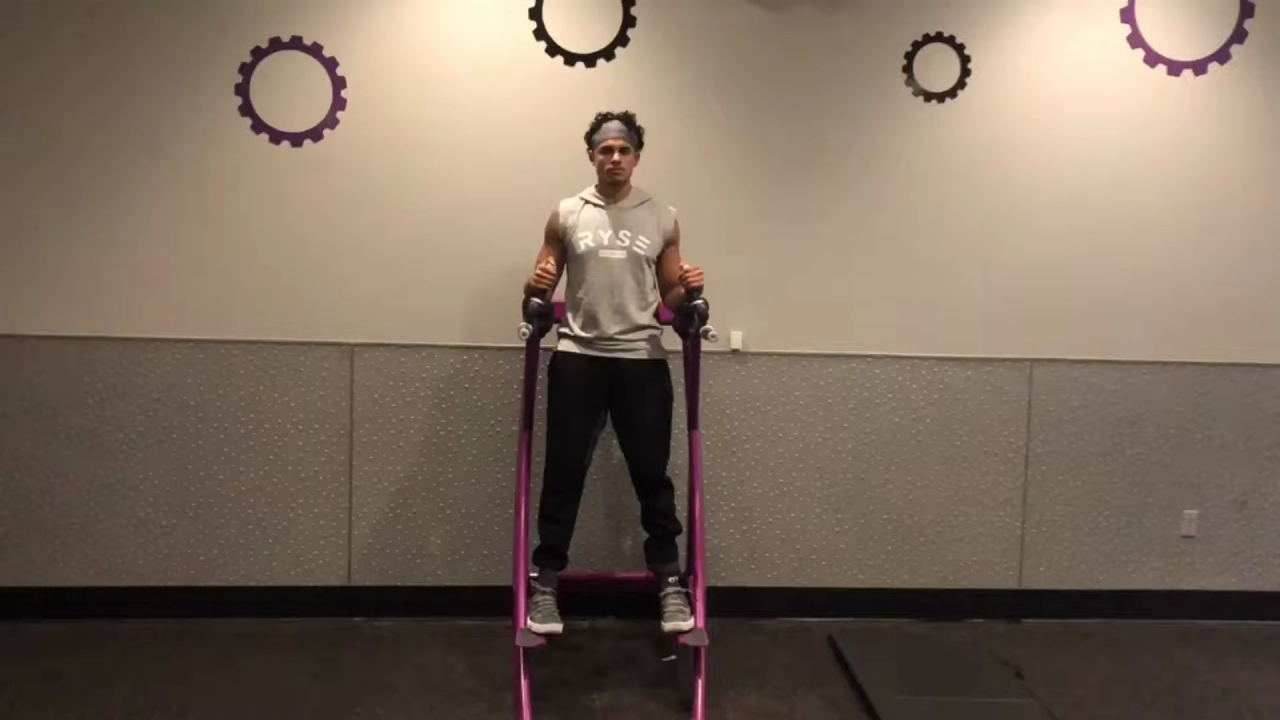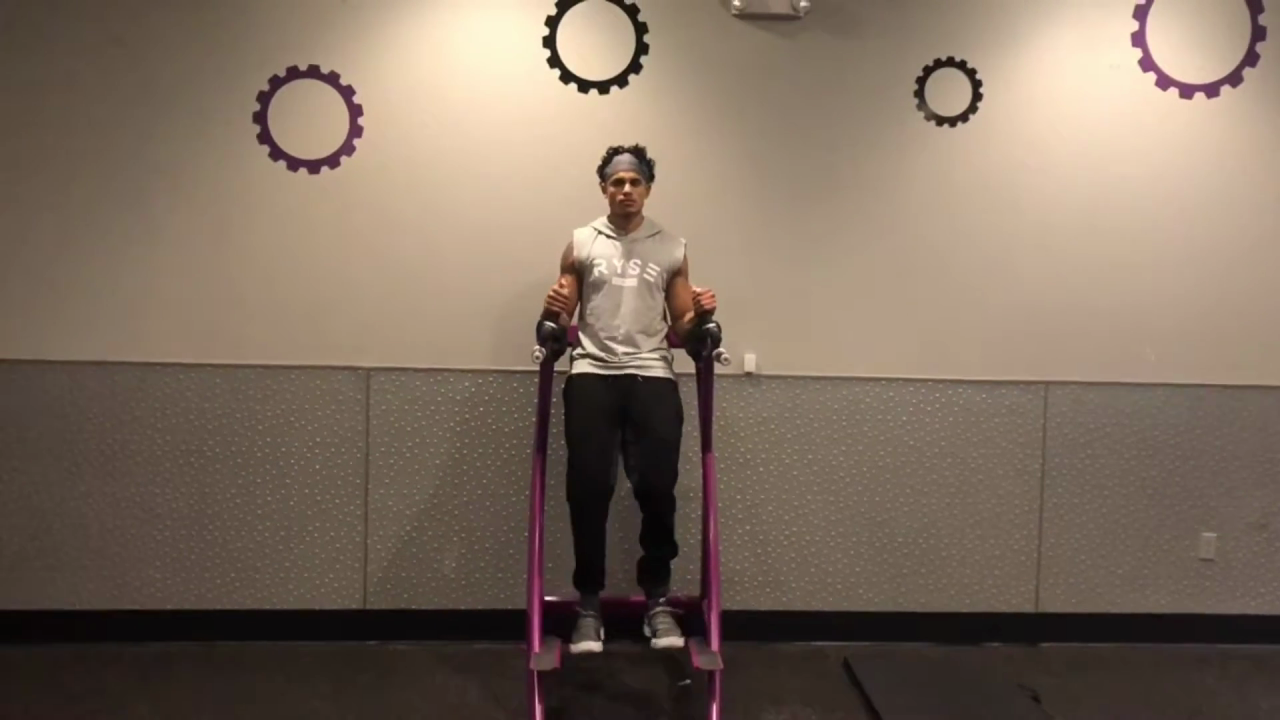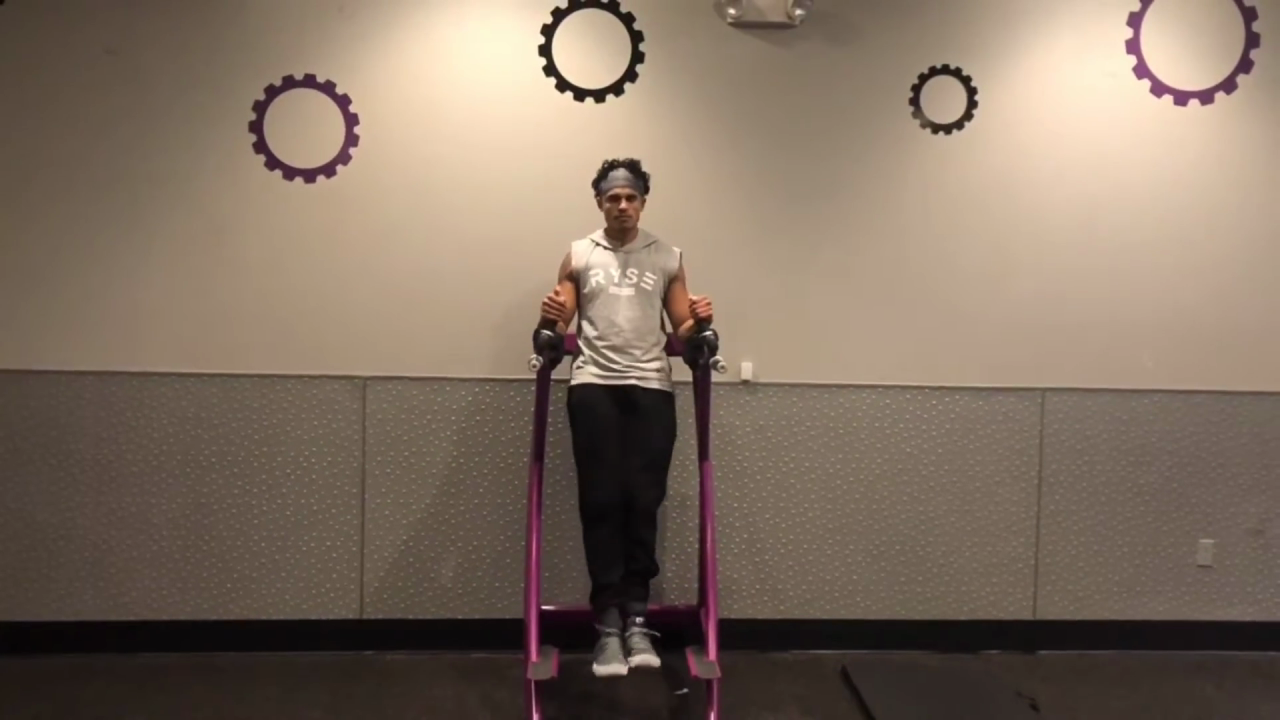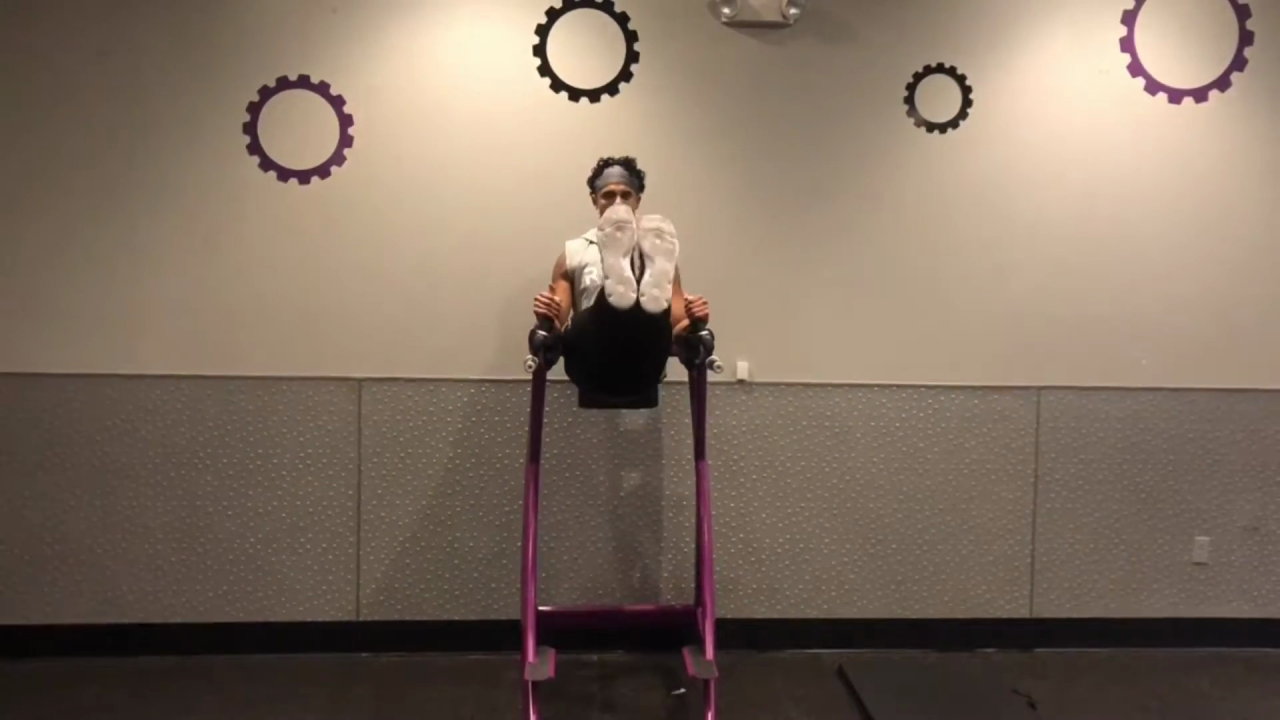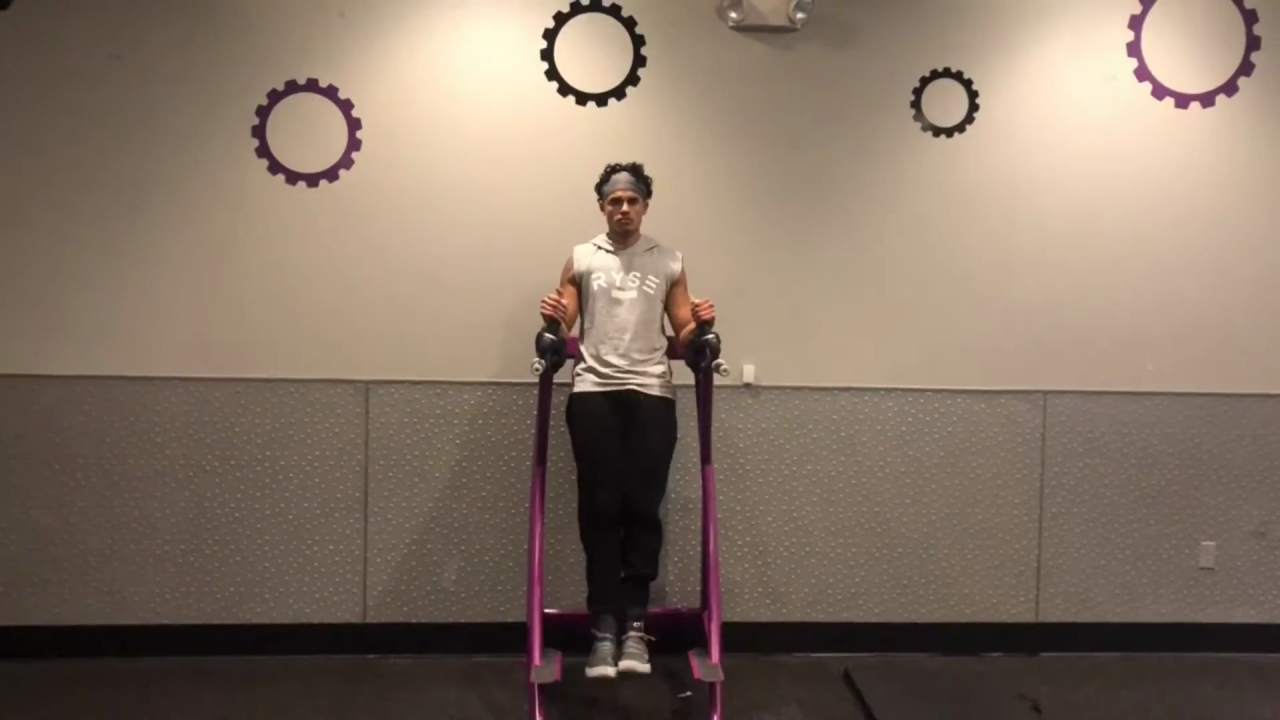
dt=1s
person 1, frame 1
left shoulder: (662, 218)
right shoulder: (566, 215)
left elbow: (670, 297)
right elbow: (543, 285)
left wrist: (689, 288)
right wrist: (535, 287)
left hip: (641, 359)
right hip: (578, 357)
left knee: (651, 474)
right knee: (563, 473)
left ankle: (670, 582)
right ankle: (545, 583)
person 1, frame 2
left shoulder: (672, 249)
right shoulder: (581, 244)
left elbow: (679, 326)
right elbow: (561, 321)
left wrist: (700, 314)
right wrist: (553, 311)
left hip: (652, 376)
right hip: (592, 376)
left knee: (657, 488)
right knee: (588, 489)
left ankle: (658, 600)
right ankle: (588, 605)
person 1, frame 3
left shoulder: (668, 257)
right shoulder: (578, 255)
left elbow: (682, 332)
right elbow: (558, 328)
left wrist: (699, 322)
right wrist: (551, 319)
left hip: (650, 386)
right hip: (593, 384)
left knee: (642, 501)
right knee: (601, 501)
left ankle: (635, 617)
right ankle: (609, 621)
person 1, frame 4
left shoulder: (665, 258)
right shoulder: (572, 253)
left elbow: (677, 329)
right elbow: (555, 329)
left wrist: (693, 321)
right wrist: (548, 318)
left hip: (641, 368)
right hip: (592, 367)
left ankle: (652, 291)
person 1, frame 5
left shoulder: (669, 262)
right shoulder: (580, 259)
left elbow: (683, 336)
right elbow: (562, 334)
left wrist: (701, 324)
right wrist: (552, 321)
left hip: (651, 392)
right hip: (593, 391)
left knee: (641, 508)
right knee: (600, 508)
left ankle: (634, 624)
right ankle: (604, 627)
